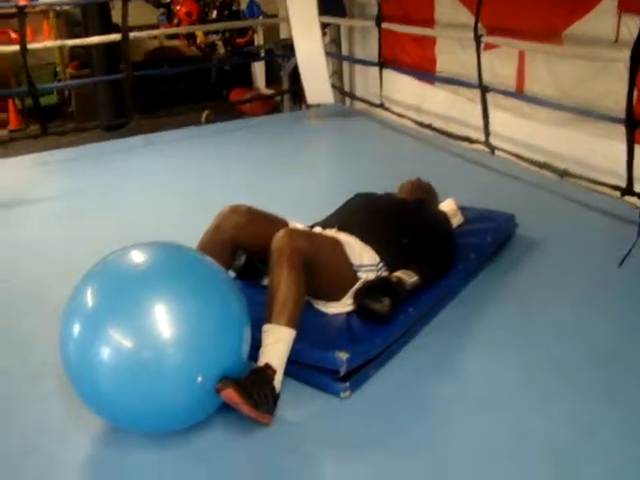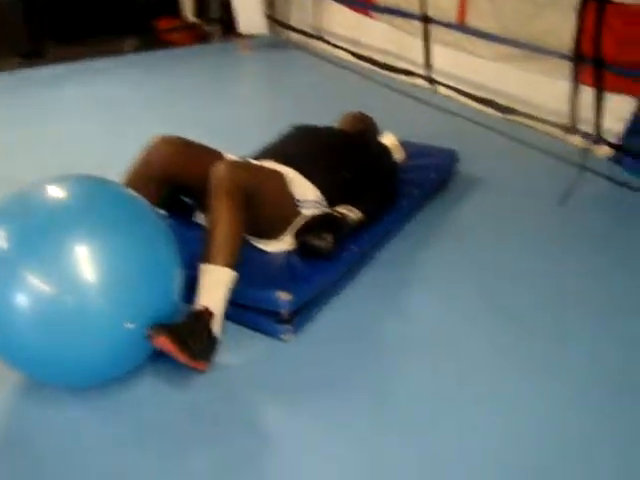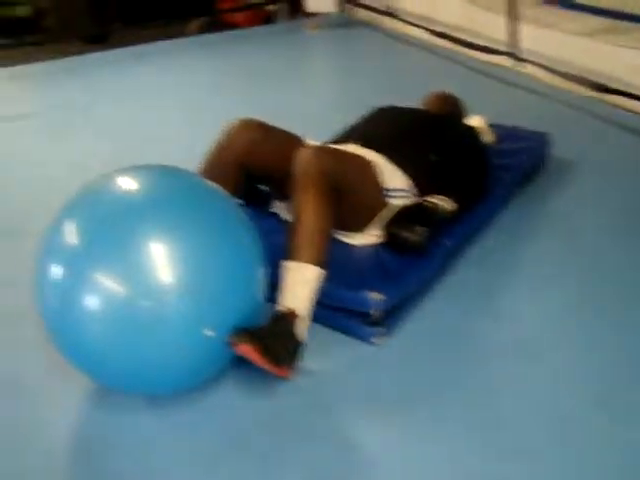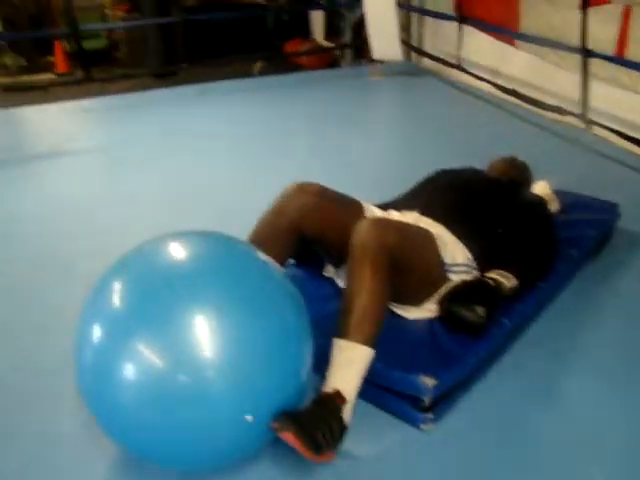
dt=0.5s
person 1, frame 1
left shoulder: (431, 219)
right shoulder: (366, 199)
left elbow: (438, 258)
left wrist: (399, 284)
right wrist: (258, 253)
left hip: (360, 257)
right hip: (315, 244)
left knee: (289, 241)
right knee: (236, 218)
left ankle: (268, 379)
person 1, frame 2
left shoulder: (372, 154)
right shoulder: (307, 132)
left elbow: (381, 193)
right elbow: (262, 158)
left wrist: (341, 220)
left hip: (301, 194)
right hip: (247, 189)
left knee: (229, 173)
right knee: (167, 148)
left ankle: (205, 324)
person 1, frame 3
left shoulder: (459, 137)
right shoulder: (388, 114)
left elbow: (471, 180)
right elbow: (341, 143)
left wrist: (432, 209)
right wrist: (266, 173)
left hip: (387, 180)
right hip: (330, 171)
left knee: (314, 160)
right knee: (245, 134)
left ankle: (289, 327)
person 1, frame 4
left shoulder: (524, 207)
right shoulder: (453, 177)
left elbow: (537, 254)
right elbow: (402, 202)
left wrist: (493, 287)
left hip: (446, 251)
left knee: (375, 234)
right knee: (303, 198)
